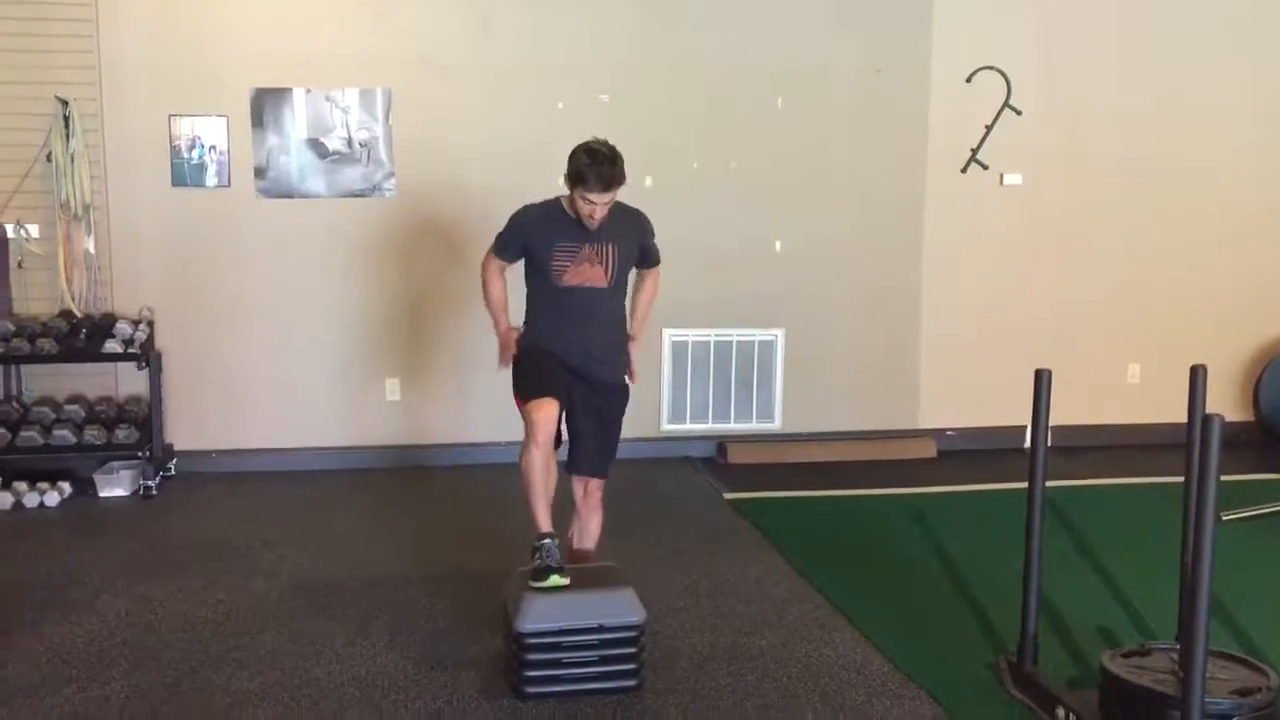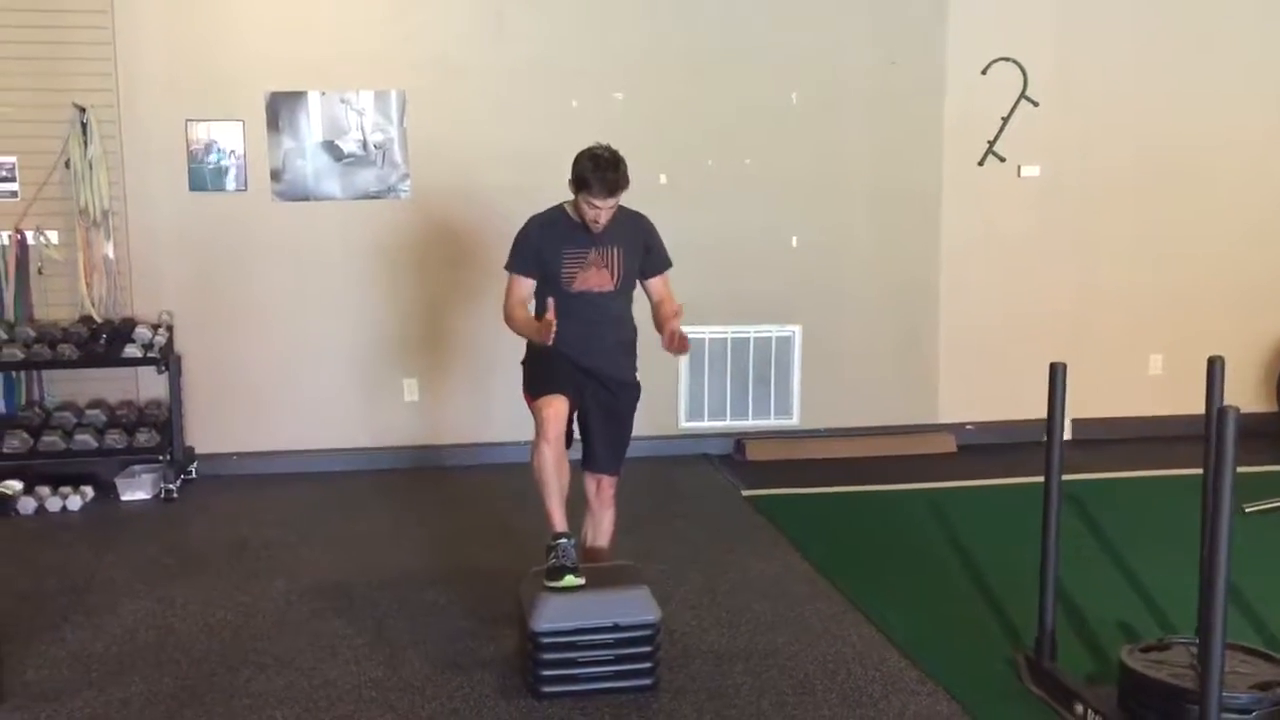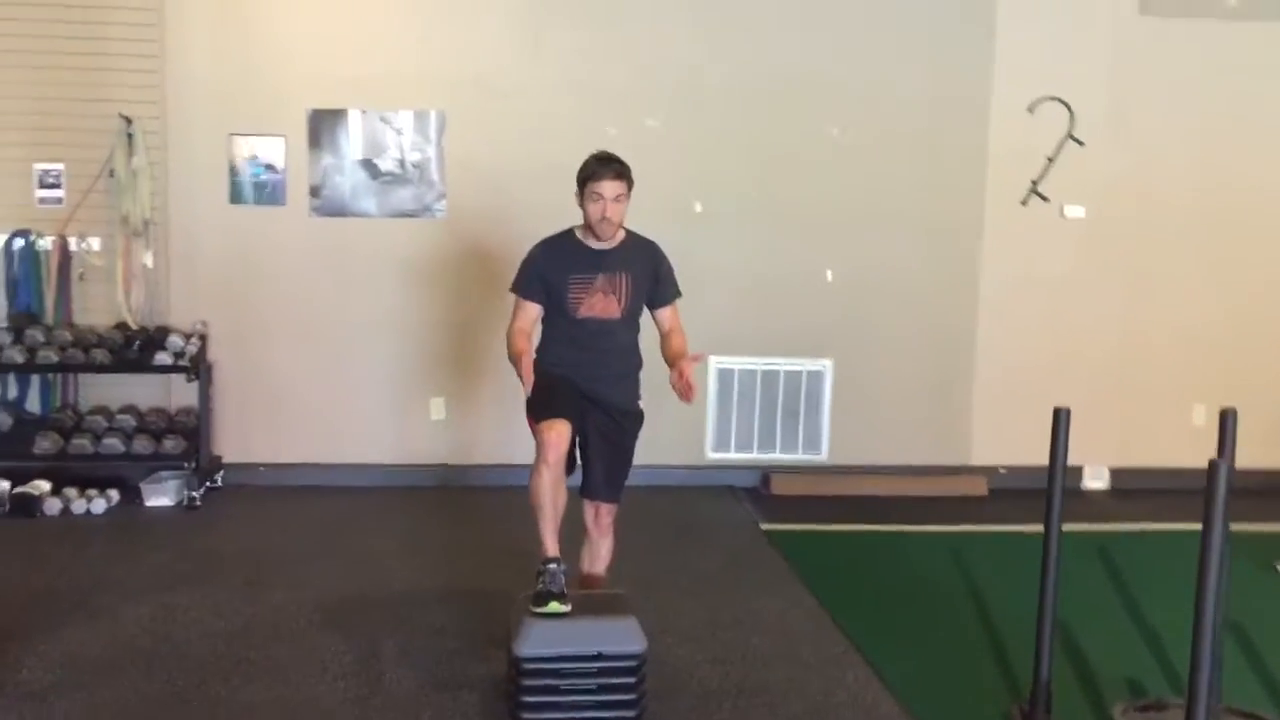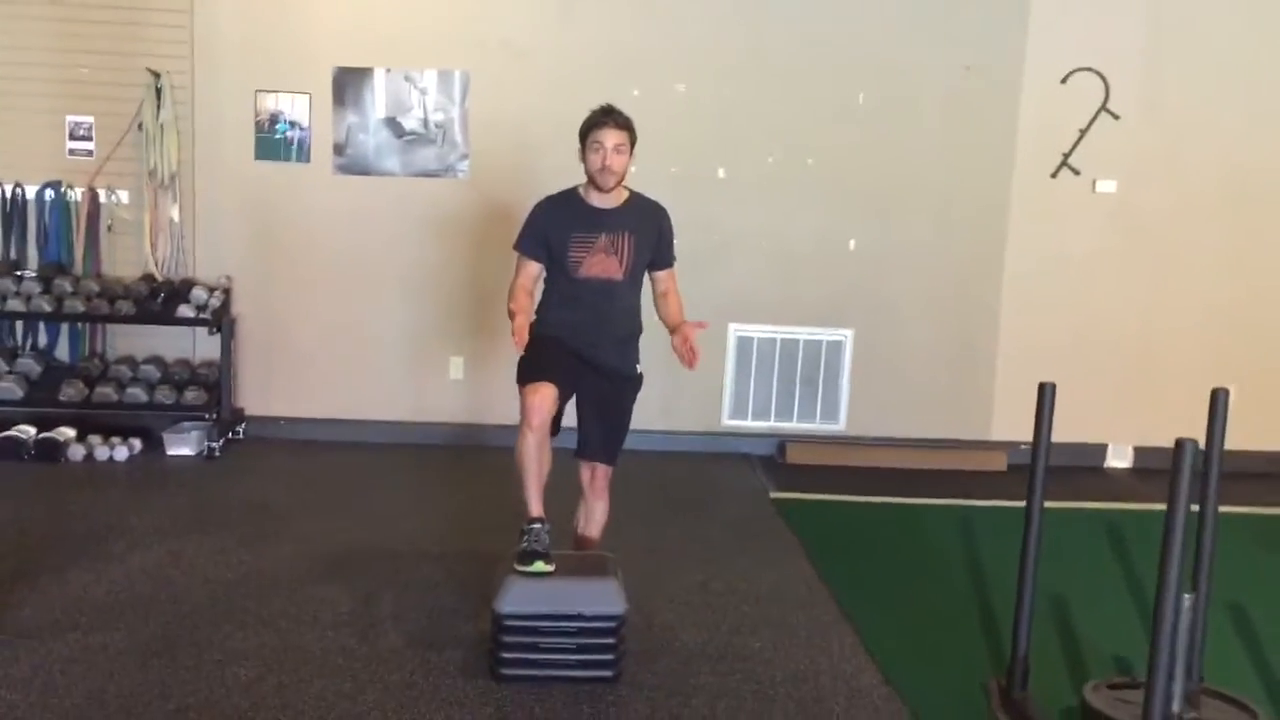
dt=0.5s
person 1, frame 1
left shoulder: (635, 225)
right shoulder: (532, 220)
left elbow: (650, 274)
right elbow: (492, 266)
left wrist: (632, 335)
right wrist: (503, 328)
left hip: (605, 369)
right hip: (543, 353)
left knee: (591, 489)
right knee: (541, 424)
right ankle: (545, 544)
person 1, frame 2
left shoulder: (638, 230)
right shoulder: (540, 231)
left elbow: (660, 295)
right elbow: (515, 304)
left wrist: (669, 326)
right wrist: (537, 330)
left hip: (615, 367)
right hip: (556, 357)
left knee: (603, 485)
right knee: (551, 419)
right ankle: (560, 543)
person 1, frame 3
left shoulder: (648, 257)
right shoulder: (548, 254)
left elbow: (670, 327)
right elbow: (522, 324)
left wrist: (678, 362)
right wrist: (523, 359)
left hip: (617, 394)
right hip: (559, 378)
left knee: (602, 513)
right knee: (552, 444)
right ankle: (550, 568)
person 1, frame 4
left shoulder: (652, 217)
right shoulder: (550, 212)
left elbow: (664, 289)
right elbow: (525, 282)
left wrist: (677, 327)
right wrist: (520, 316)
left hip: (616, 358)
right hip: (555, 340)
left knee: (597, 476)
right knee: (536, 408)
right ankle: (535, 529)
